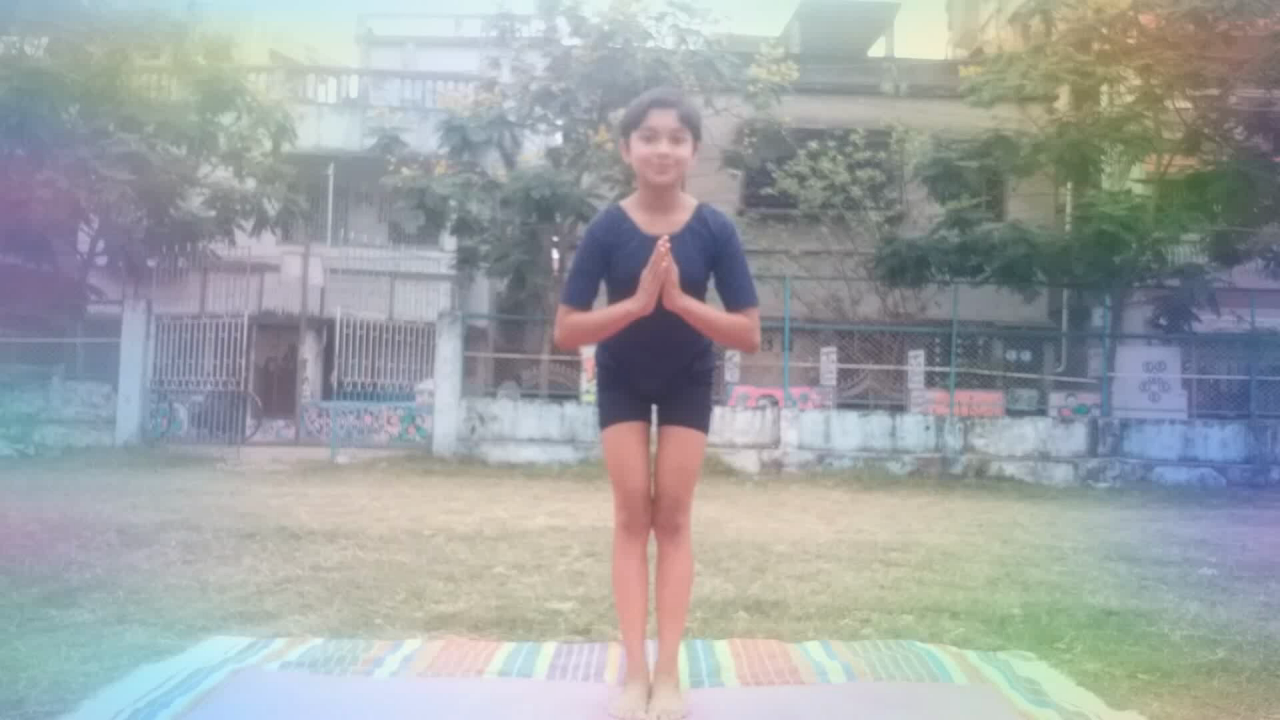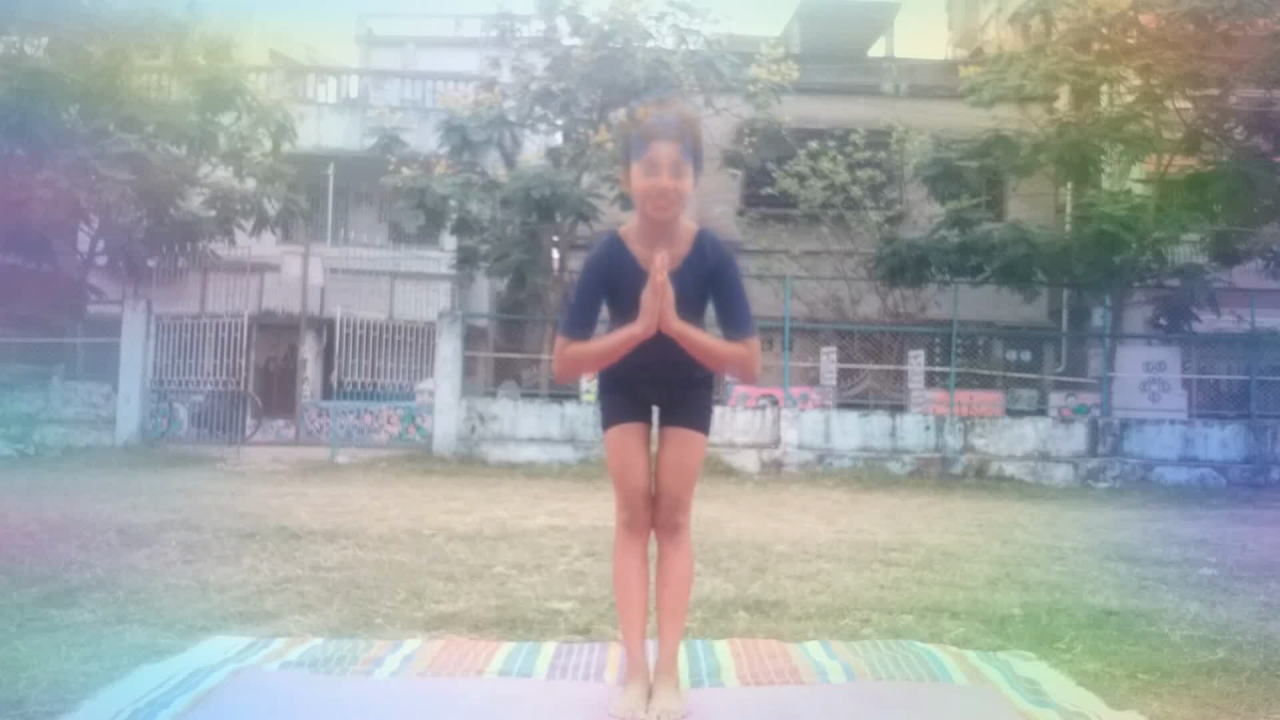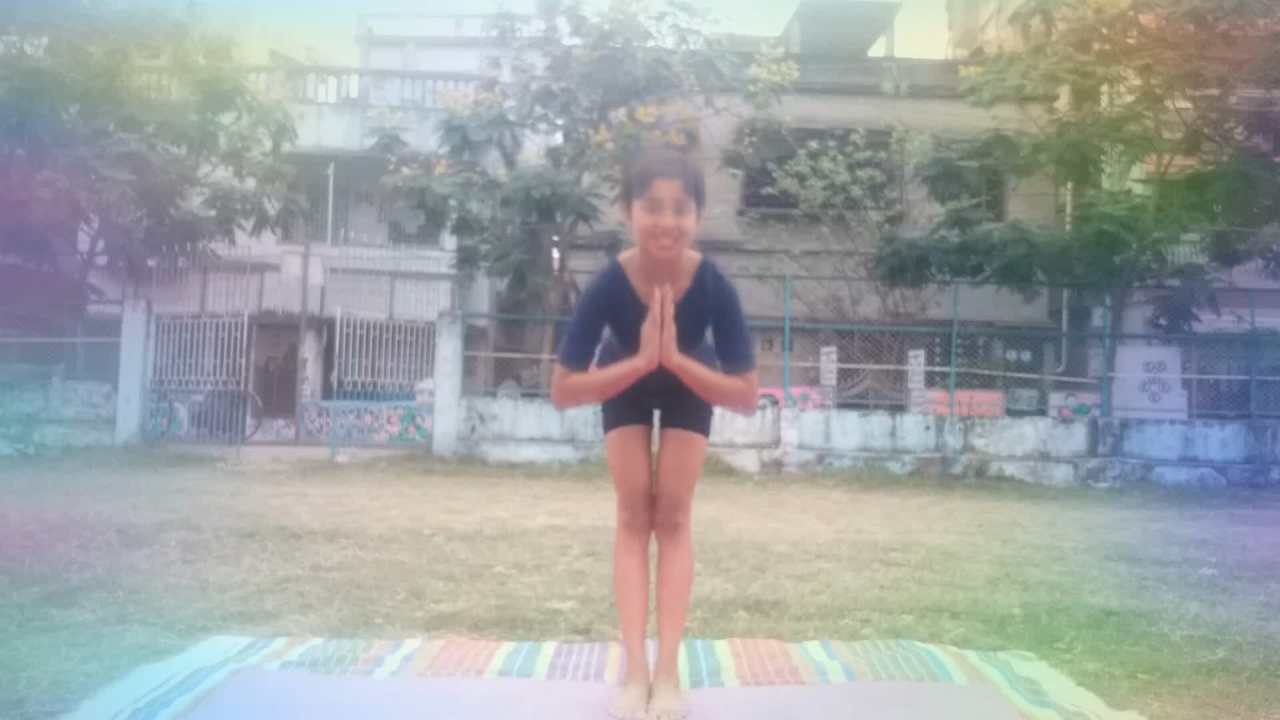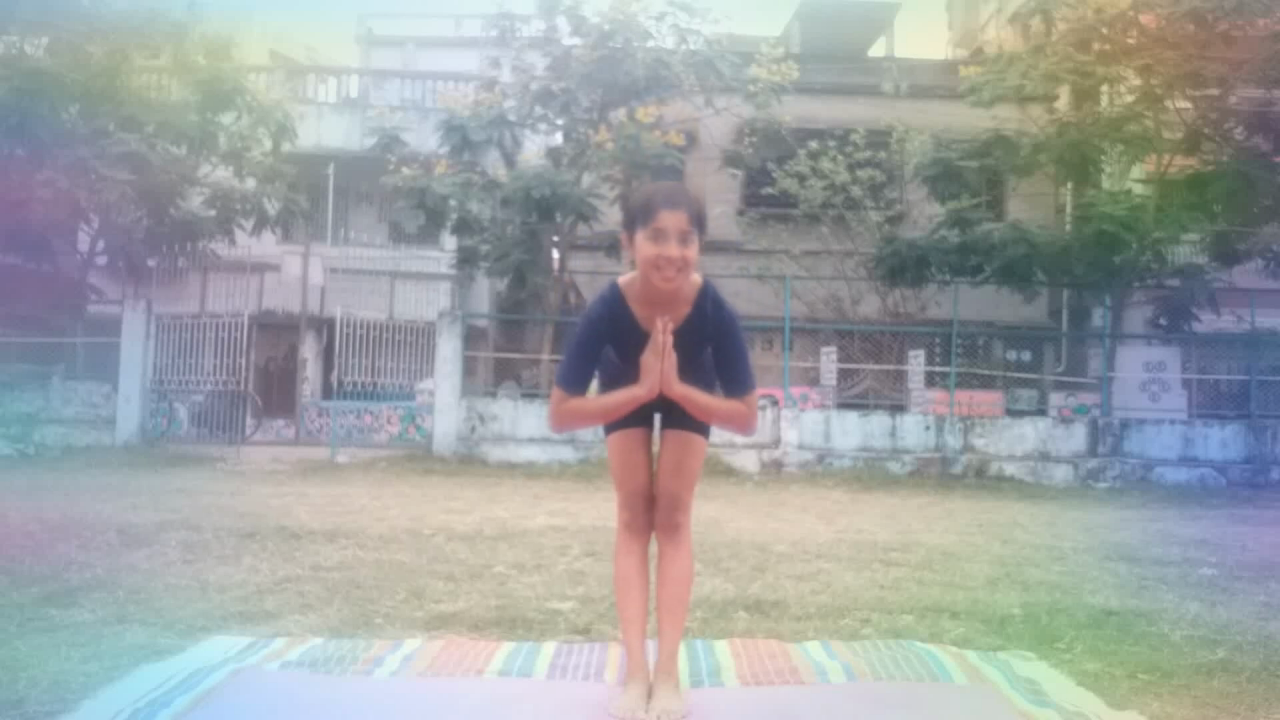
dt=0.1s
person 1, frame 1
left shoulder: (714, 230)
right shoulder: (607, 228)
left elbow: (751, 335)
right elbow: (564, 332)
left wrist: (678, 298)
right wrist: (638, 301)
left hip: (688, 384)
right hip: (621, 383)
left knee: (672, 516)
right knee: (631, 515)
right ankle: (633, 669)
person 1, frame 2
left shoulder: (713, 253)
right shoulder: (608, 253)
left elbow: (748, 364)
right elbow: (564, 362)
left wrist: (675, 325)
right wrist: (640, 326)
left hip: (689, 386)
right hip: (623, 385)
left knee: (672, 515)
right knee: (632, 514)
right ankle: (633, 670)
person 1, frame 3
left shoulder: (714, 286)
right shoulder: (608, 284)
left elbow: (746, 395)
right elbow: (563, 388)
left wrist: (677, 359)
right wrist: (641, 361)
left hip: (689, 388)
right hip: (626, 383)
left knee: (672, 516)
right knee: (634, 515)
left ankle: (668, 671)
right ankle: (634, 670)
person 1, frame 4
left shoulder: (714, 309)
right shoulder: (608, 307)
left elbow: (746, 417)
right elbow: (561, 414)
left wrist: (675, 385)
right wrist: (642, 387)
left hip: (691, 396)
right hip: (625, 396)
left knee: (672, 516)
right knee: (633, 516)
left ankle: (668, 673)
right ankle: (634, 672)
